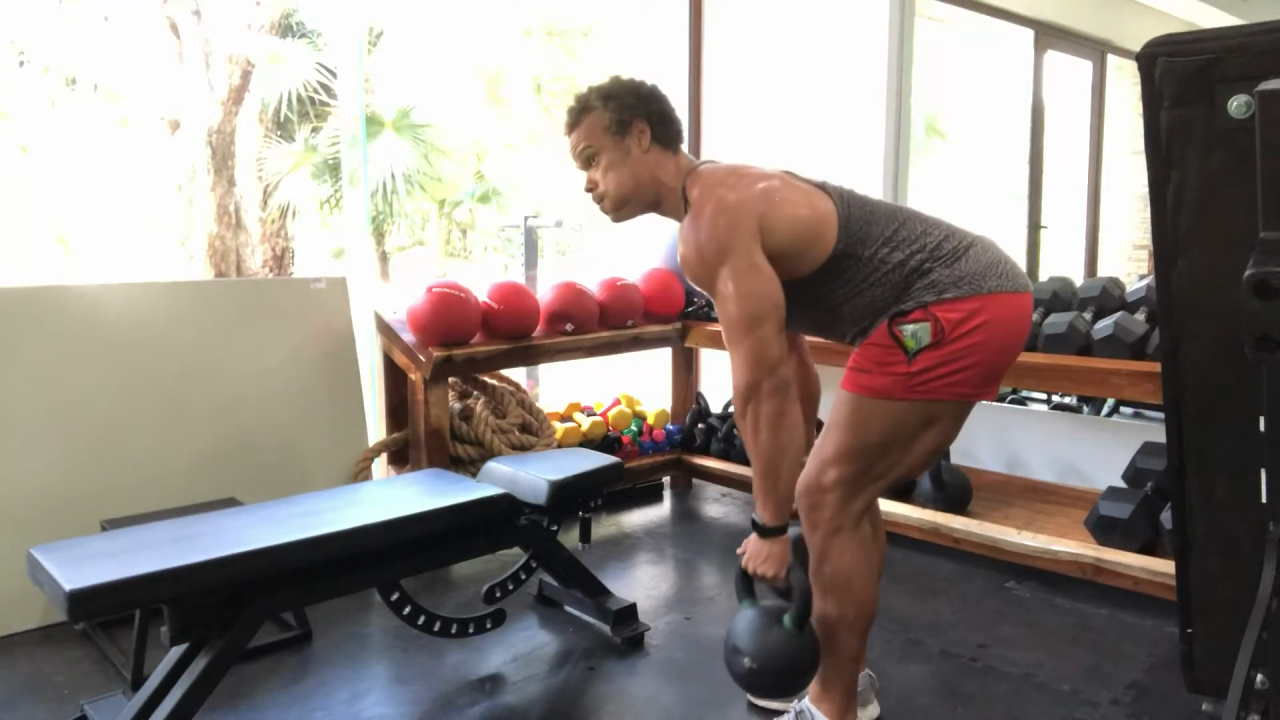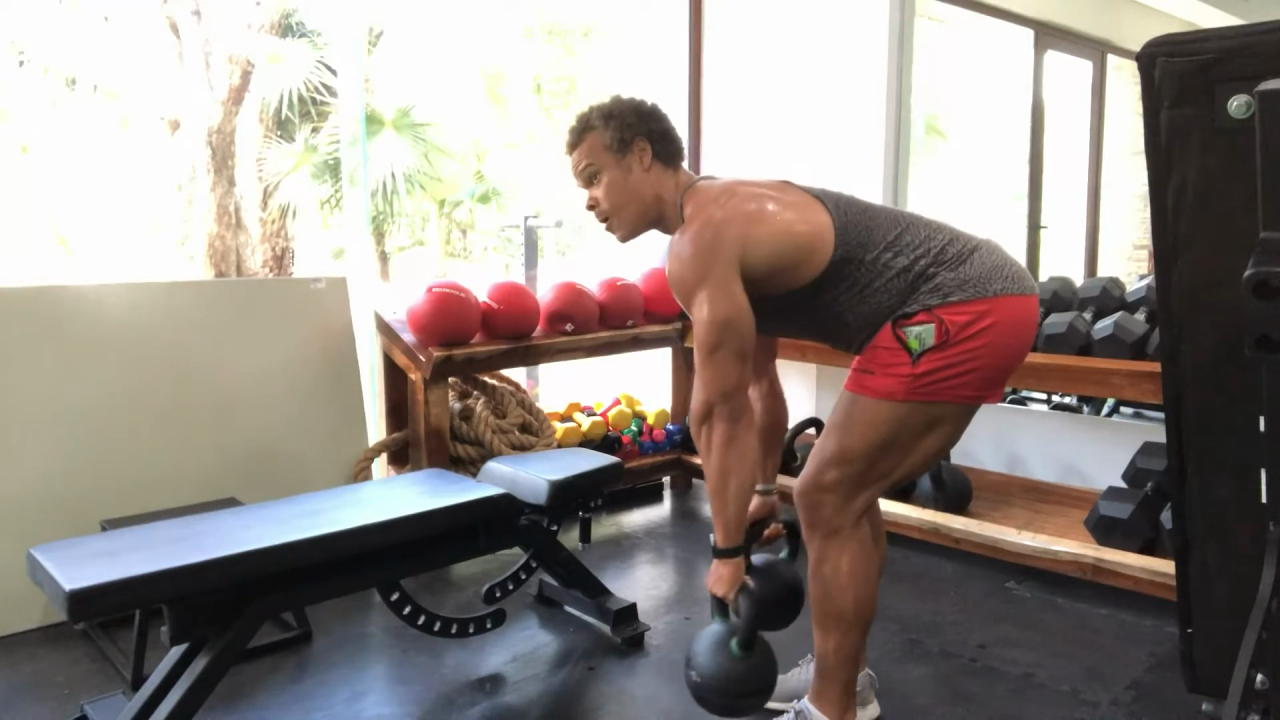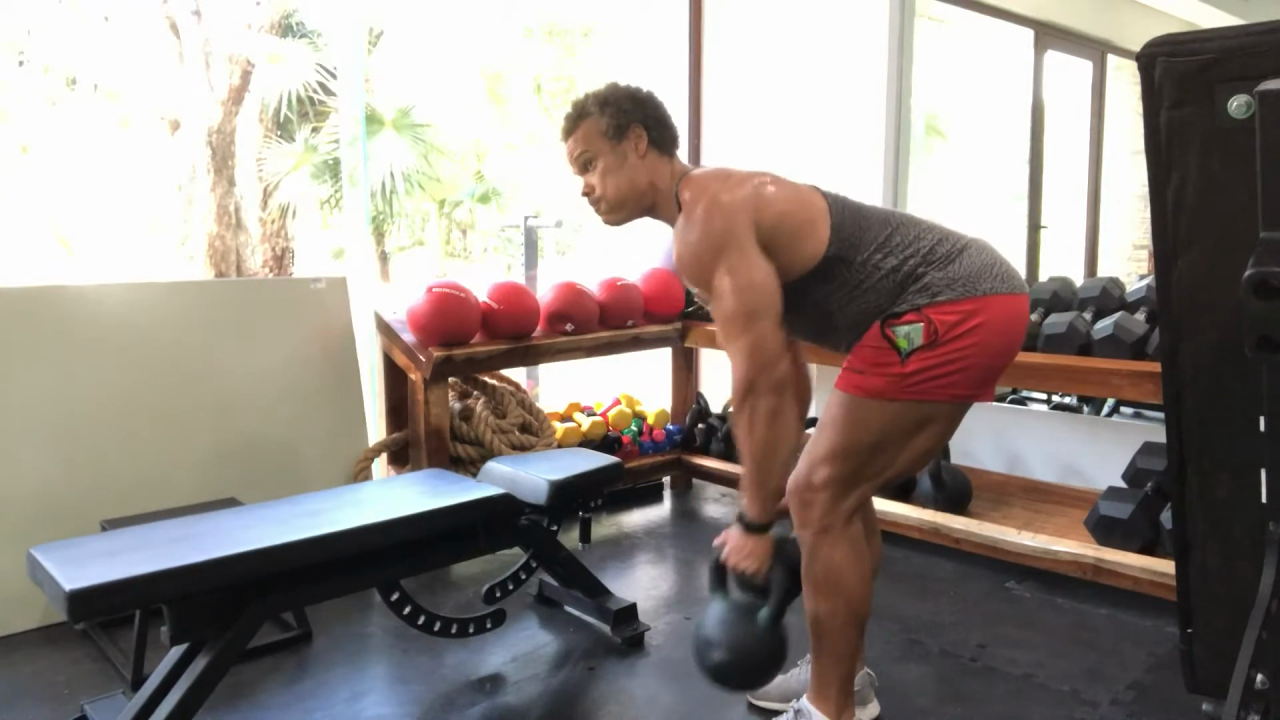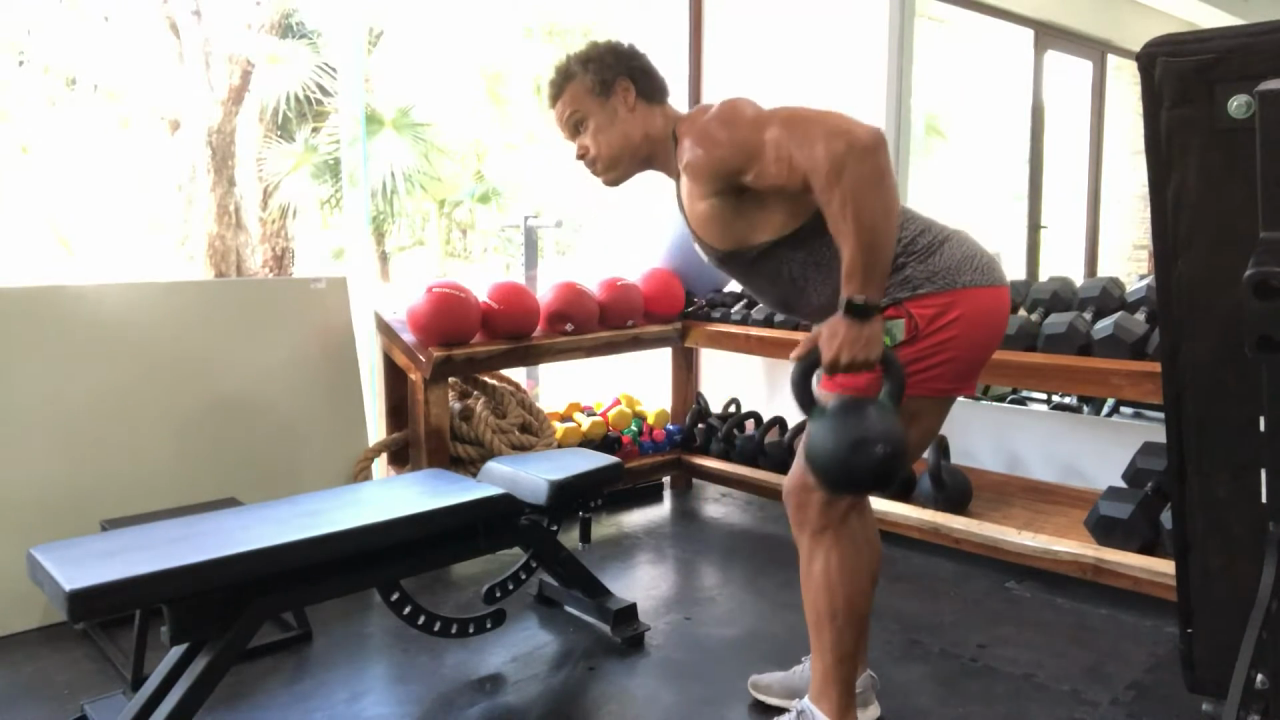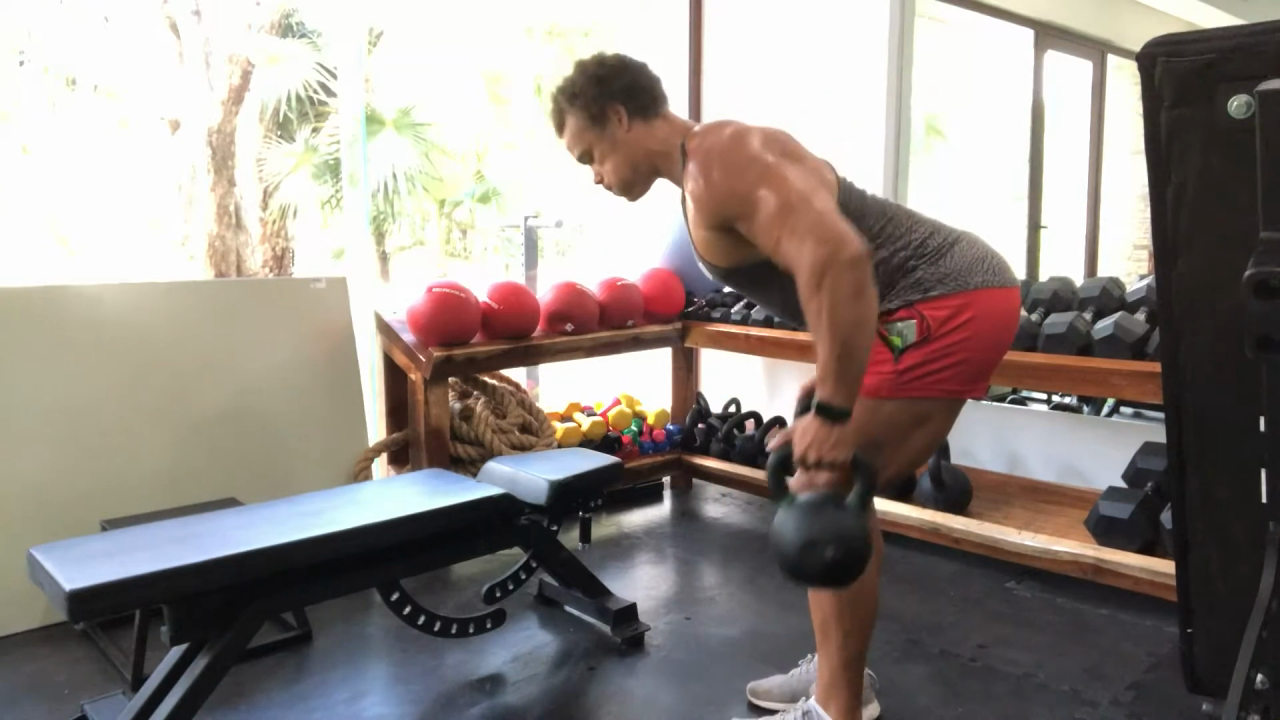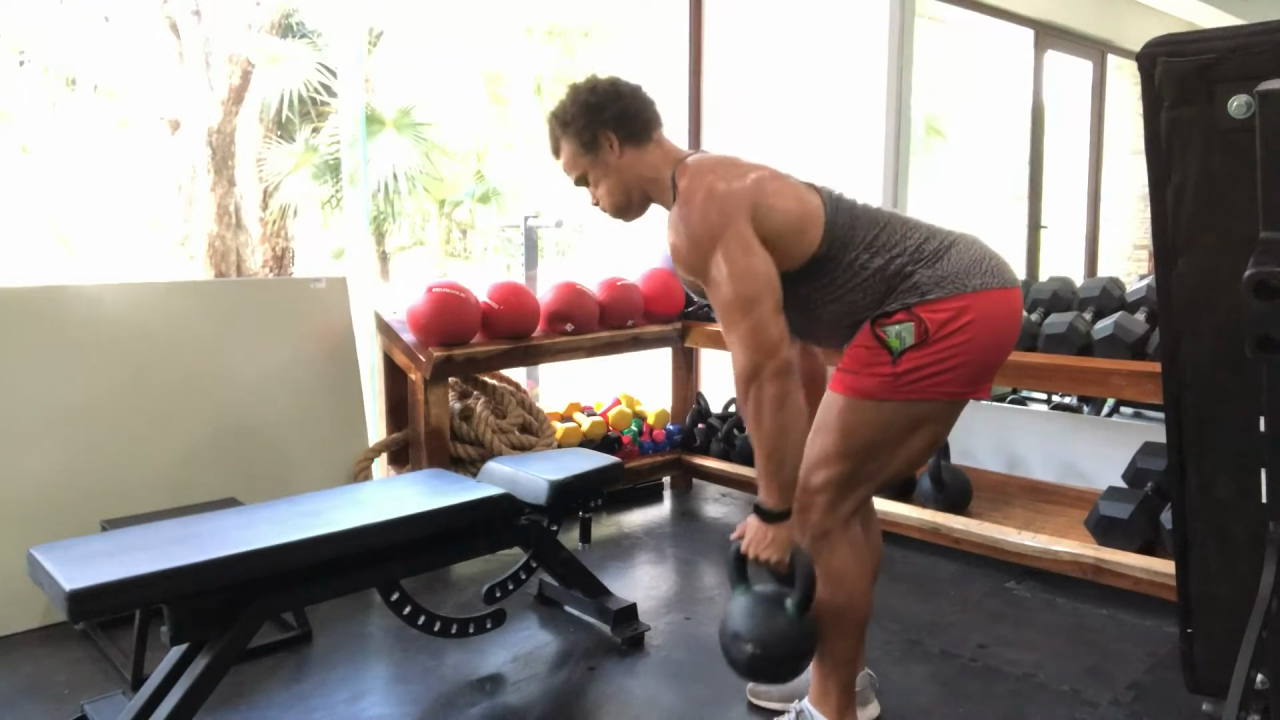
dt=0.5s
person 1, frame 1
left shoulder: (711, 224)
right shoulder: (726, 202)
left elbow: (759, 387)
right elbow: (788, 361)
left wrist: (768, 528)
right wrist: (792, 476)
left hip: (957, 308)
right hip: (977, 294)
left knee: (829, 501)
right knee: (843, 493)
person 1, frame 2
left shoulder: (700, 243)
right shoulder: (725, 218)
left elbow: (720, 409)
right elbow: (757, 385)
left wrist: (727, 551)
right wrist: (763, 490)
left hip: (962, 311)
right hip: (984, 299)
left knee: (827, 502)
right knee: (845, 494)
person 1, frame 3
left shoulder: (706, 222)
right shoulder: (713, 211)
left elbow: (763, 377)
right elbow: (783, 364)
left wrist: (755, 523)
right wrist: (764, 494)
left hip: (954, 311)
right hip: (973, 298)
left knee: (822, 499)
right knee: (835, 491)
person 1, frame 4
left shoulder: (709, 142)
right shoulder: (701, 167)
left elbow: (857, 148)
left wrist: (856, 311)
right wrist: (845, 317)
left hip: (933, 302)
right hip: (951, 293)
left knee: (815, 499)
right knee: (836, 492)
person 1, frame 5
left shoulder: (716, 166)
right shoulder: (713, 165)
left elbow: (837, 263)
left wrist: (832, 414)
right wrist: (828, 399)
left hip: (944, 304)
right hip: (964, 292)
left knee: (825, 498)
right knee: (834, 488)
person 1, frame 6
left shoulder: (698, 213)
right shoulder: (713, 188)
left elbow: (765, 365)
right elbow: (791, 341)
left wrist: (773, 513)
right wrist: (820, 444)
left hip: (945, 309)
right hip: (968, 292)
left knee: (821, 501)
right knee: (837, 491)
